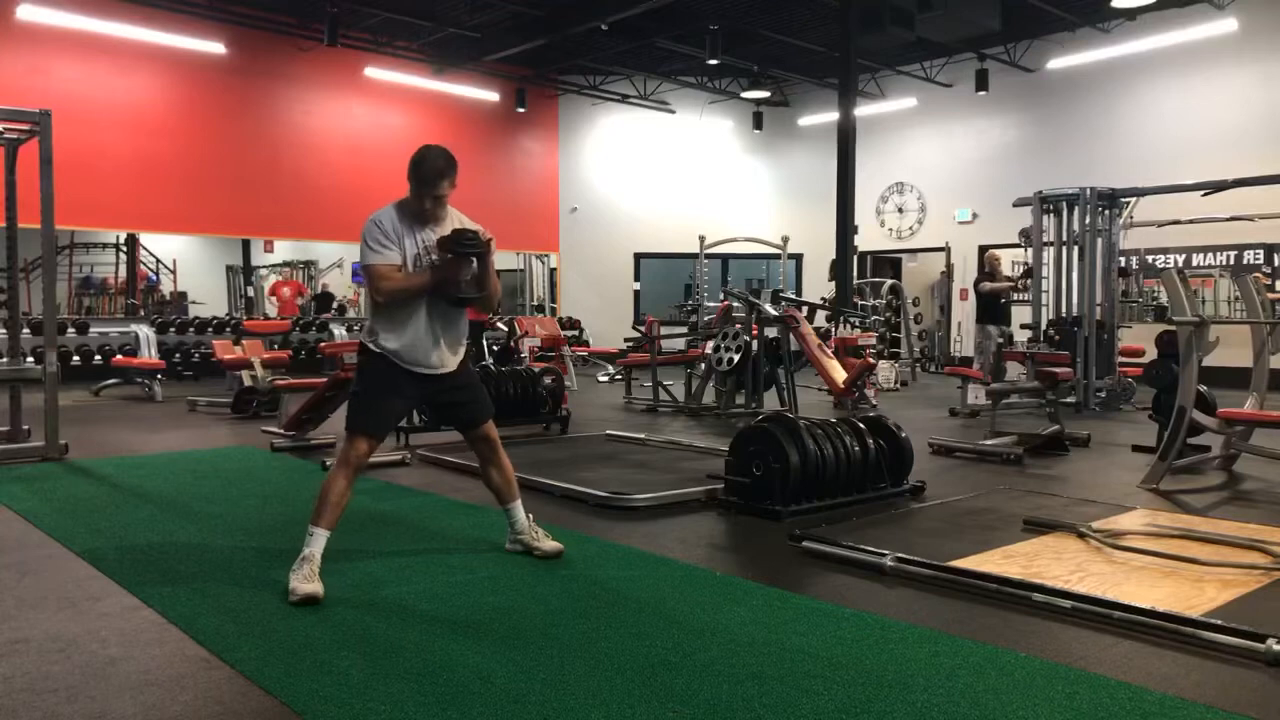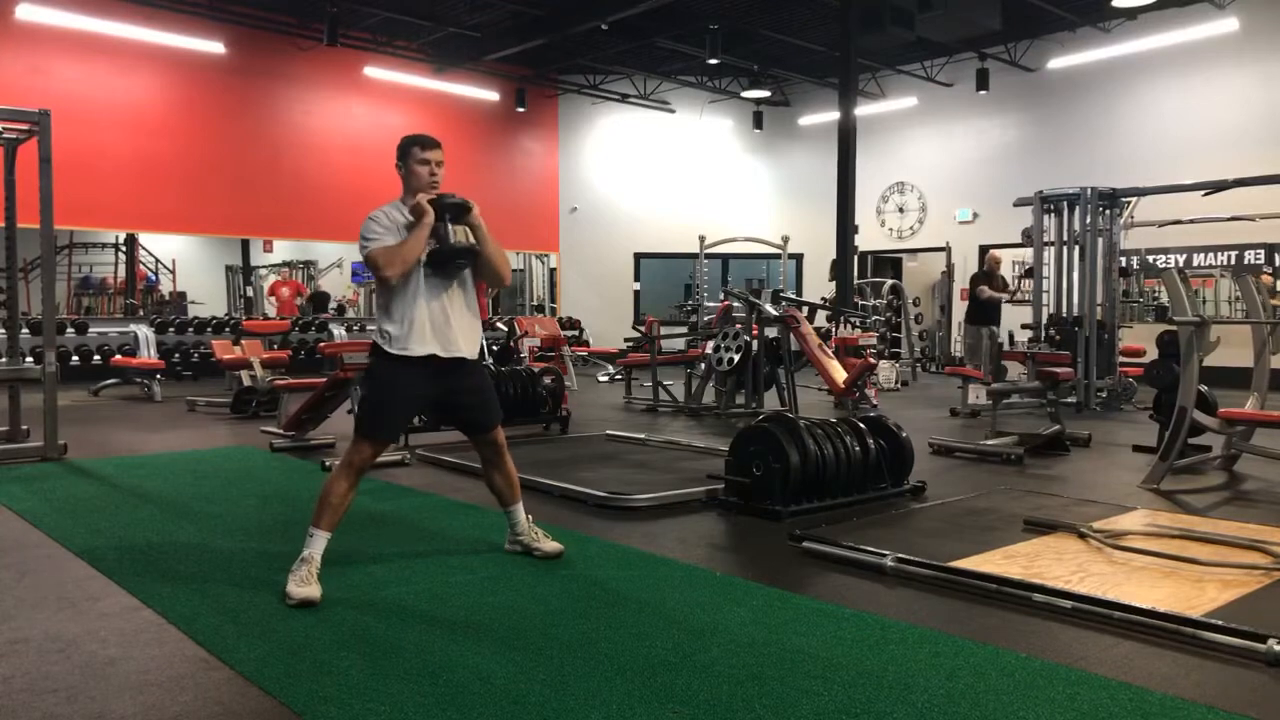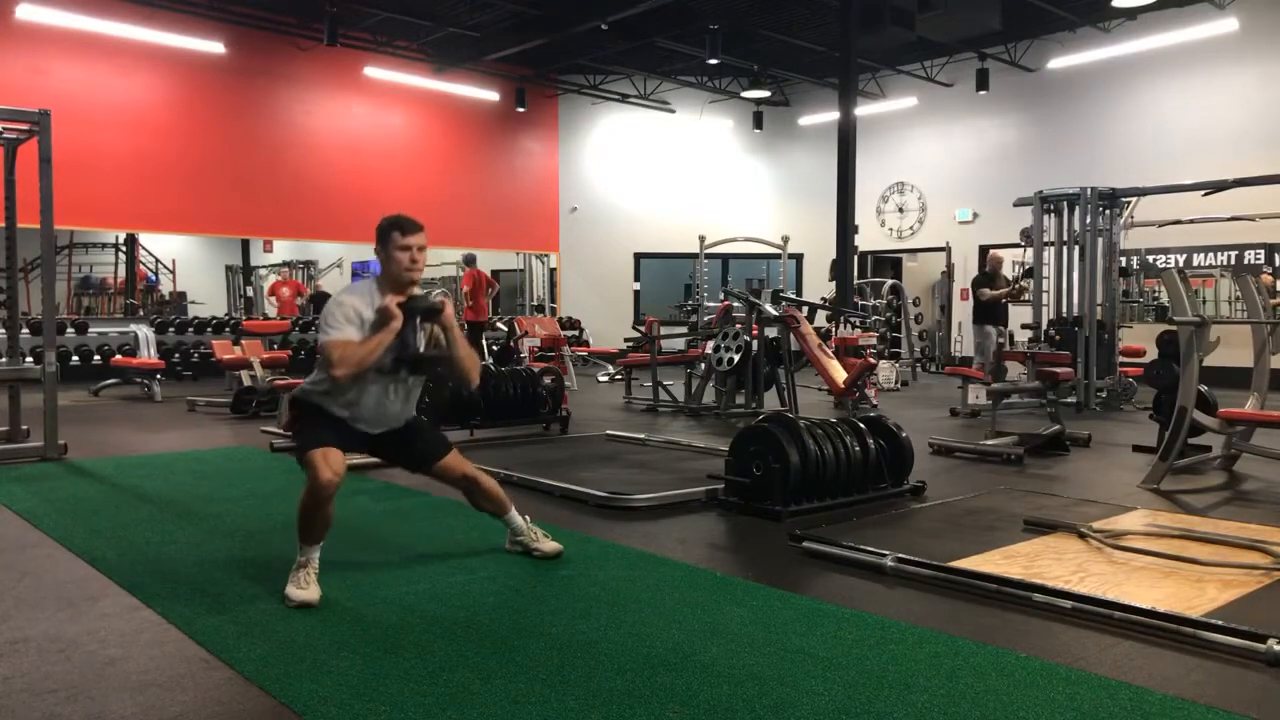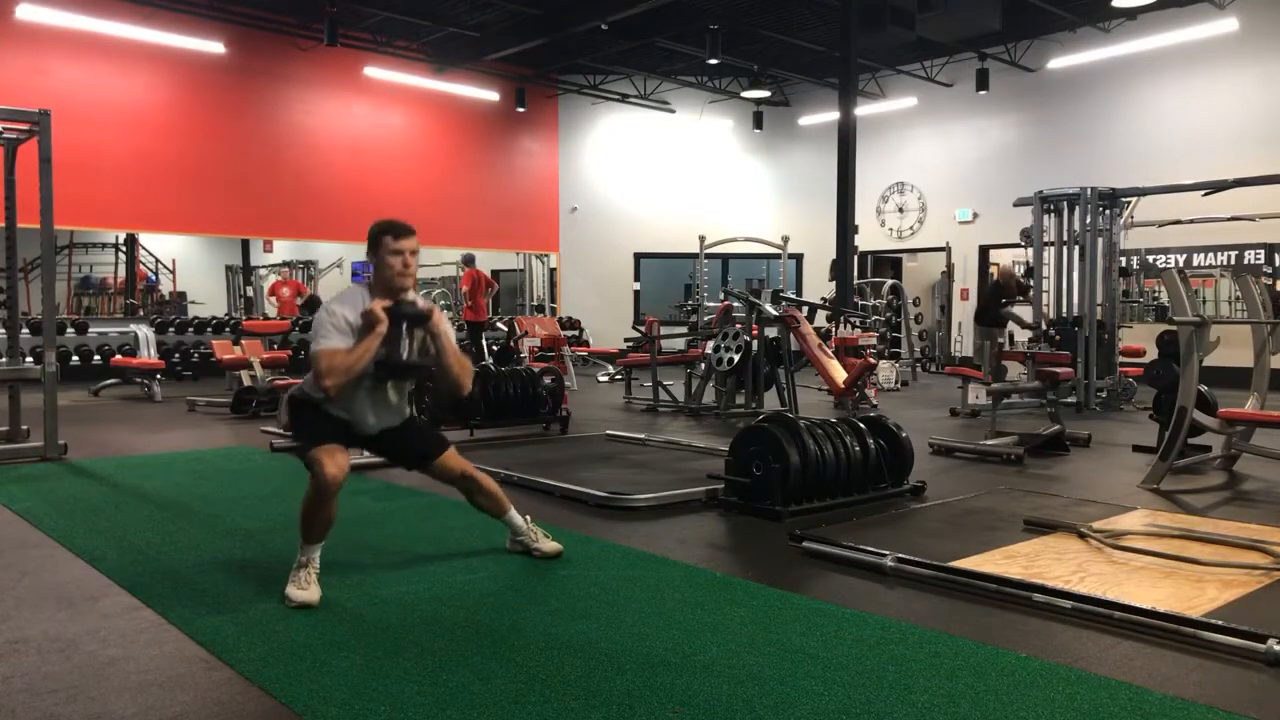
dt=1s
person 1, frame 1
left shoulder: (467, 229)
right shoulder: (384, 223)
left elbow: (489, 303)
right elbow: (382, 291)
left wrist: (486, 259)
right wrist: (440, 272)
left hip: (448, 360)
right hip: (389, 359)
left knee: (488, 440)
right knee: (354, 454)
left ankle: (521, 529)
right ankle: (310, 557)
person 1, frame 2
left shoulder: (459, 223)
right shoulder: (382, 220)
left elbow: (501, 278)
right elbow: (389, 271)
left wrist: (477, 226)
right wrist: (423, 223)
left hip: (461, 357)
right hip: (402, 358)
left knee: (494, 444)
right knee: (360, 456)
left ankle: (521, 531)
right ankle: (310, 558)
person 1, frame 3
right shoulder: (349, 303)
left elbow: (470, 378)
right elbow: (339, 369)
left wrist: (450, 327)
right wrist: (391, 326)
left hip: (393, 419)
right hip: (328, 411)
left knee: (466, 473)
right knee: (326, 477)
left ankle: (521, 531)
right ankle: (306, 563)
person 1, frame 4
left shoulder: (426, 313)
right shoulder: (339, 311)
left elbow: (462, 386)
right elbow: (329, 382)
left wrist: (438, 333)
right wrist: (376, 332)
left hip: (389, 416)
right hip: (323, 410)
left knee: (463, 471)
right knee: (331, 473)
left ankle: (521, 531)
right ankle: (307, 563)
